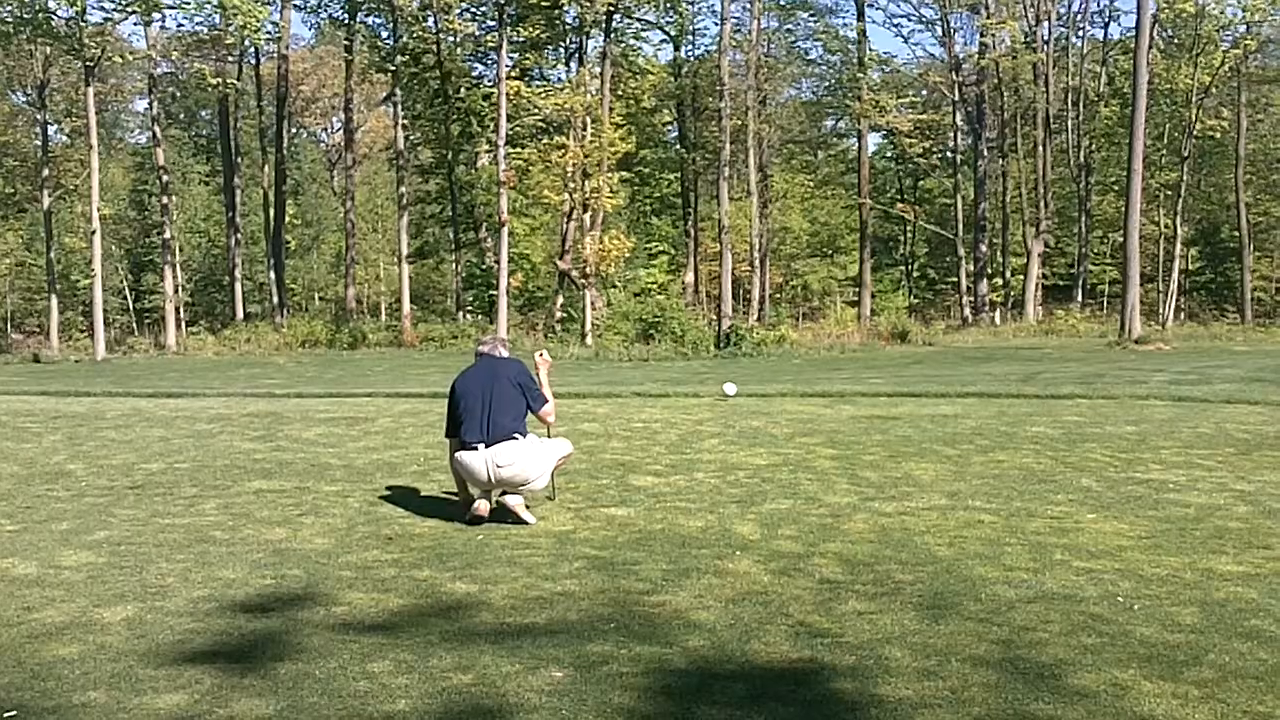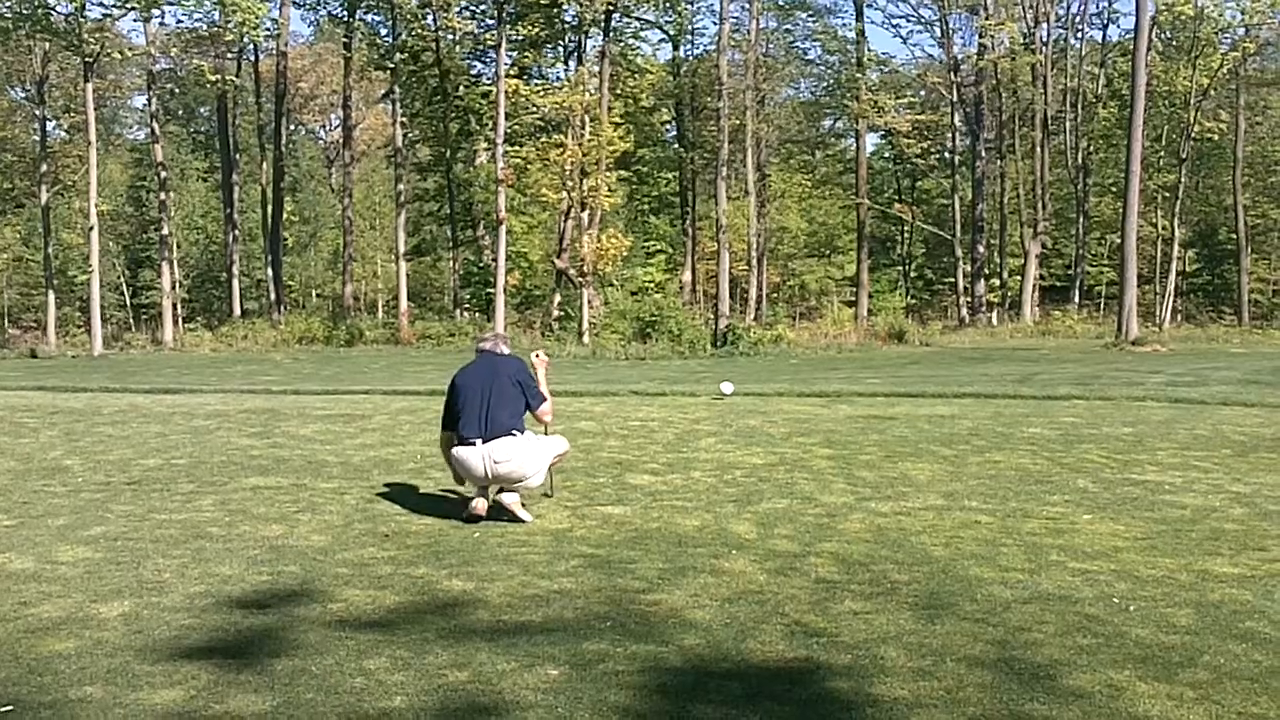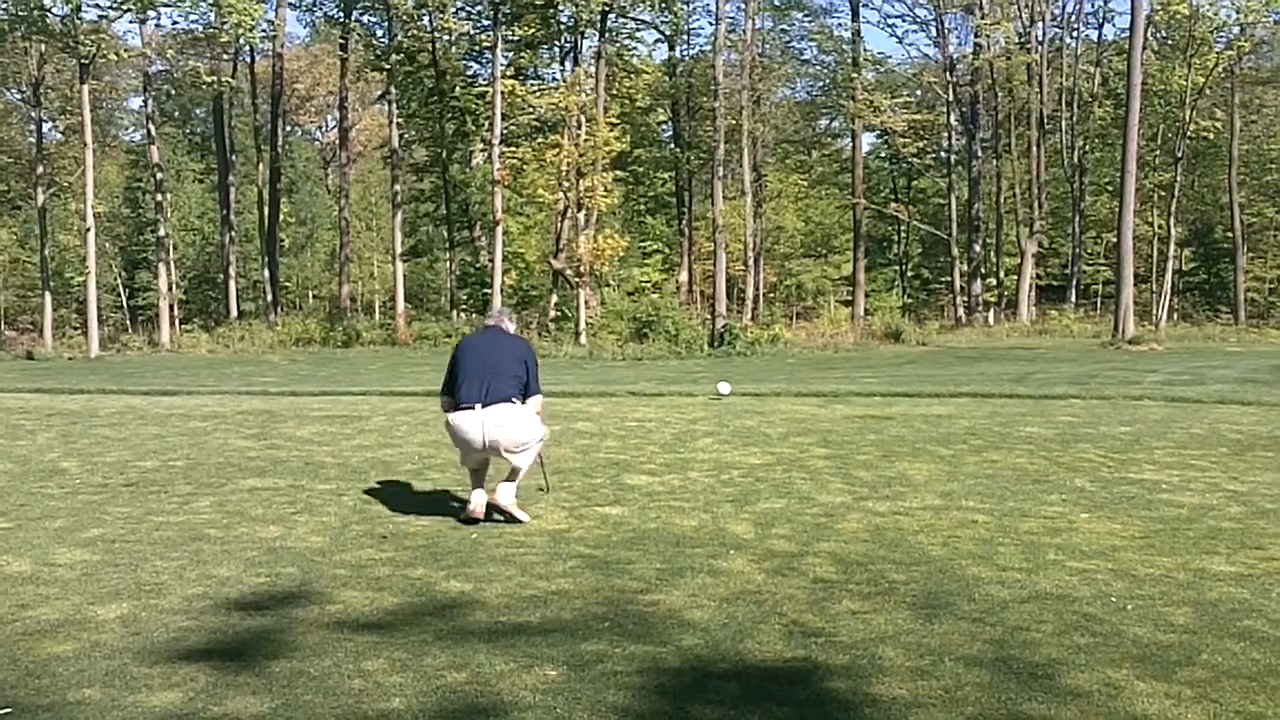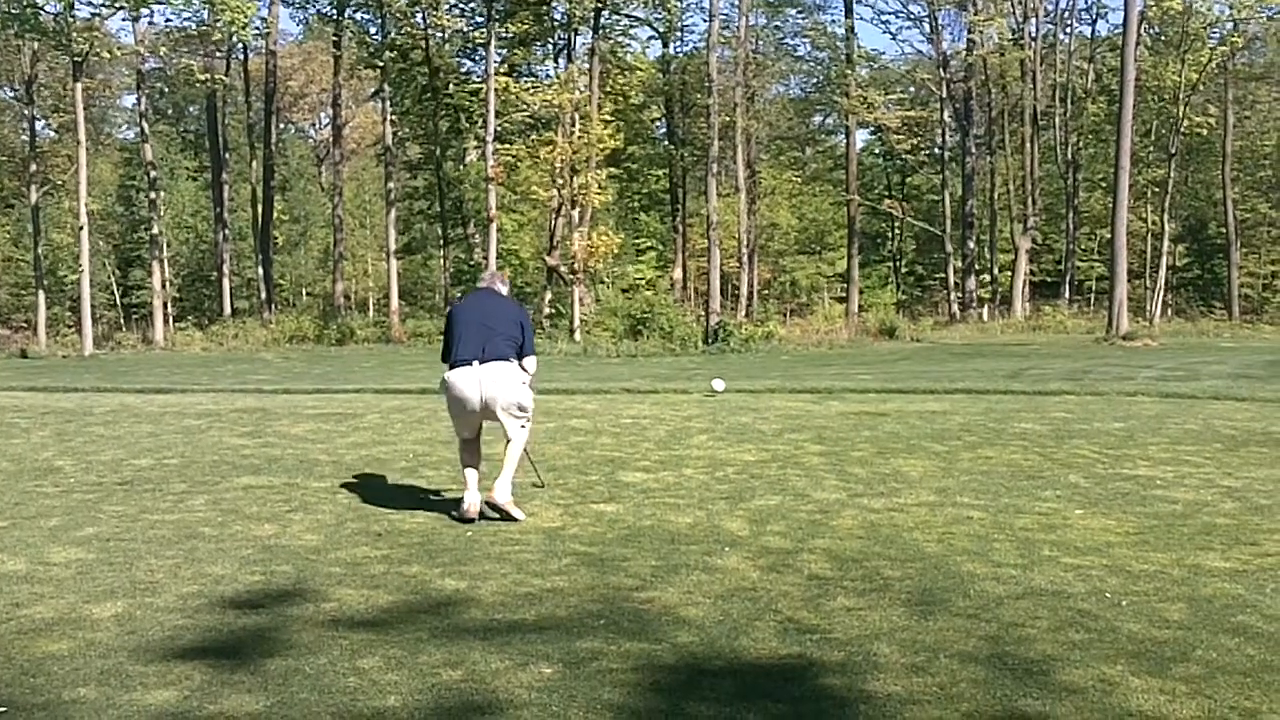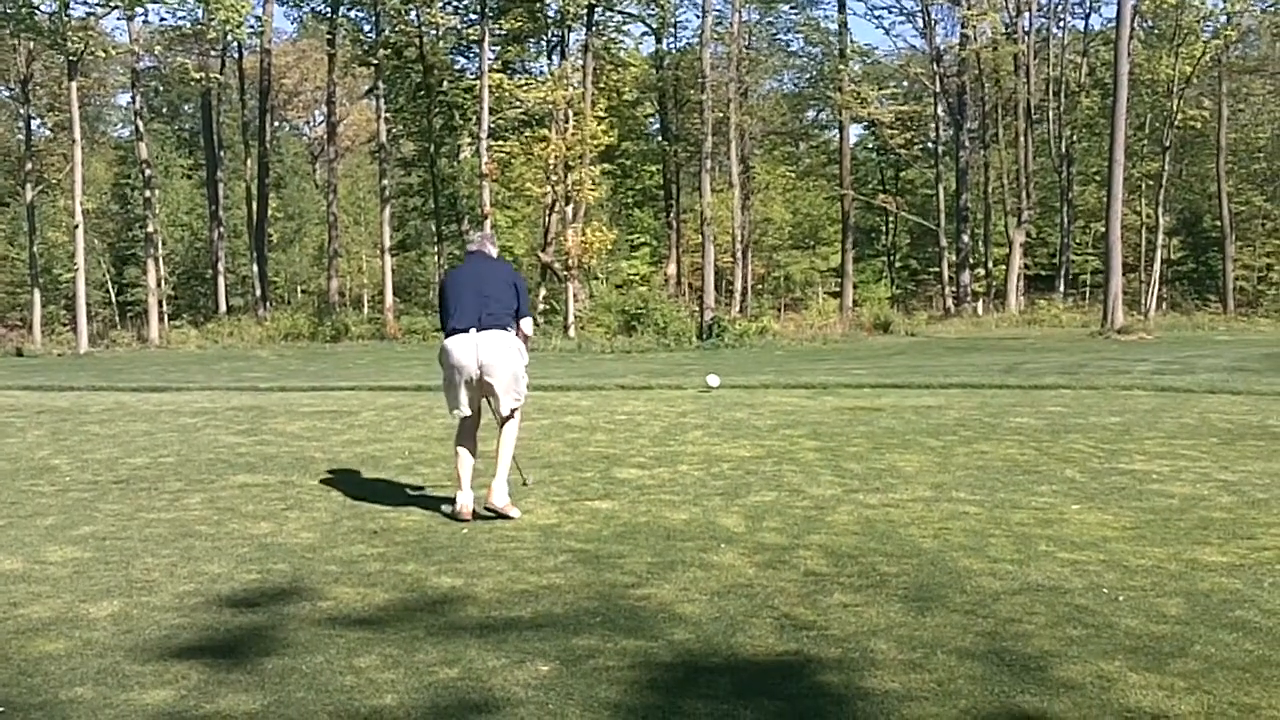
dt=0.3s
person 1, frame 1
left shoulder: (461, 380)
right shoulder: (514, 368)
left elbow: (455, 447)
right elbow: (548, 417)
left wrist: (463, 493)
right wrist: (543, 373)
left hip: (473, 467)
right hip: (512, 459)
right knee: (565, 447)
left ankle: (481, 499)
right ankle: (514, 494)
person 1, frame 2
left shoulder: (461, 375)
right shoulder: (514, 365)
left elbow: (446, 440)
right elbow: (545, 416)
left wrist: (456, 470)
right wrist: (541, 373)
left hip: (469, 463)
right hip: (509, 457)
right knee: (560, 445)
left ankle: (479, 497)
right ankle: (510, 492)
person 1, frame 3
left shoulder: (464, 344)
right shoulder: (521, 345)
left elbow: (446, 404)
right elbow: (534, 407)
left hip: (464, 424)
right hip: (505, 420)
left knee: (476, 449)
right knee: (539, 432)
left ankle: (476, 499)
right ankle: (505, 494)
person 1, frame 4
left shoulder: (457, 308)
right shoulder: (516, 309)
right elbow: (529, 367)
right wrist: (519, 394)
left hip: (460, 380)
right hip: (502, 377)
left knee: (468, 434)
right knee: (521, 423)
left ankle: (471, 498)
right ankle: (502, 490)
person 1, frame 5
left shoulder: (451, 275)
right shoulder: (508, 271)
right elbow: (526, 329)
right wrist: (517, 355)
left hip: (458, 347)
right hip: (499, 344)
left knee: (467, 422)
right knee: (509, 417)
left ankle: (463, 499)
right ankle: (498, 492)
